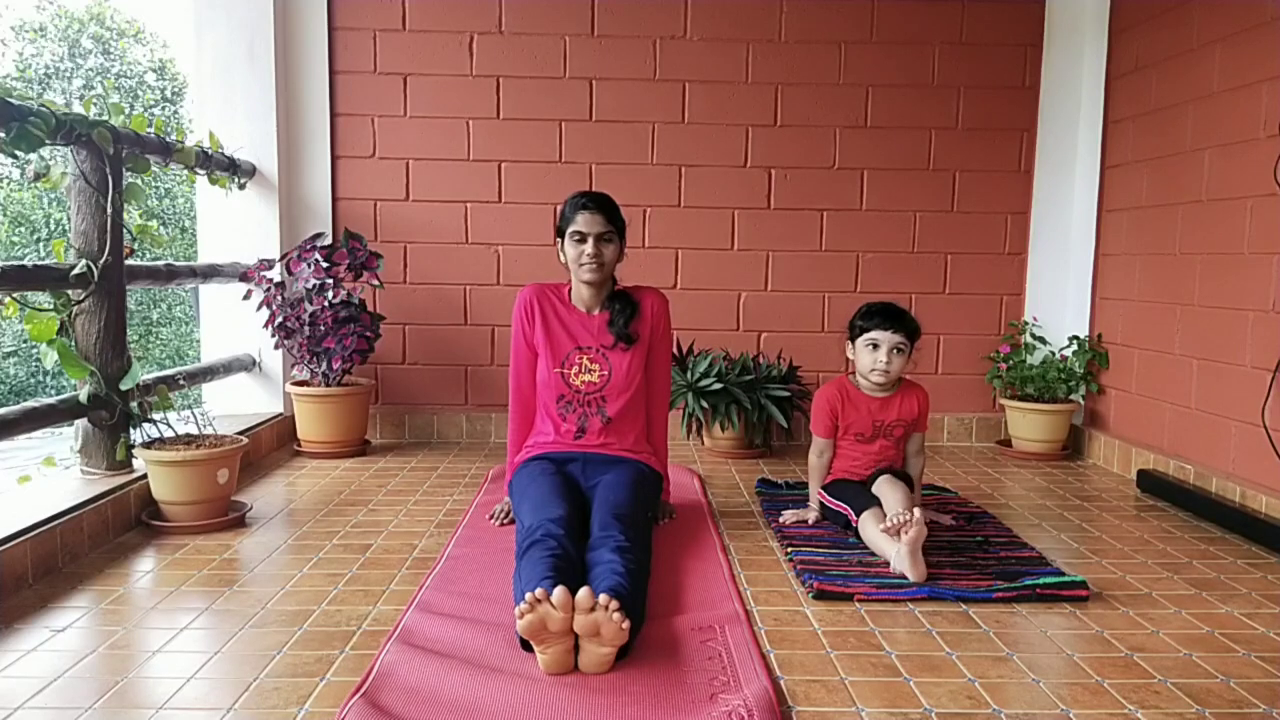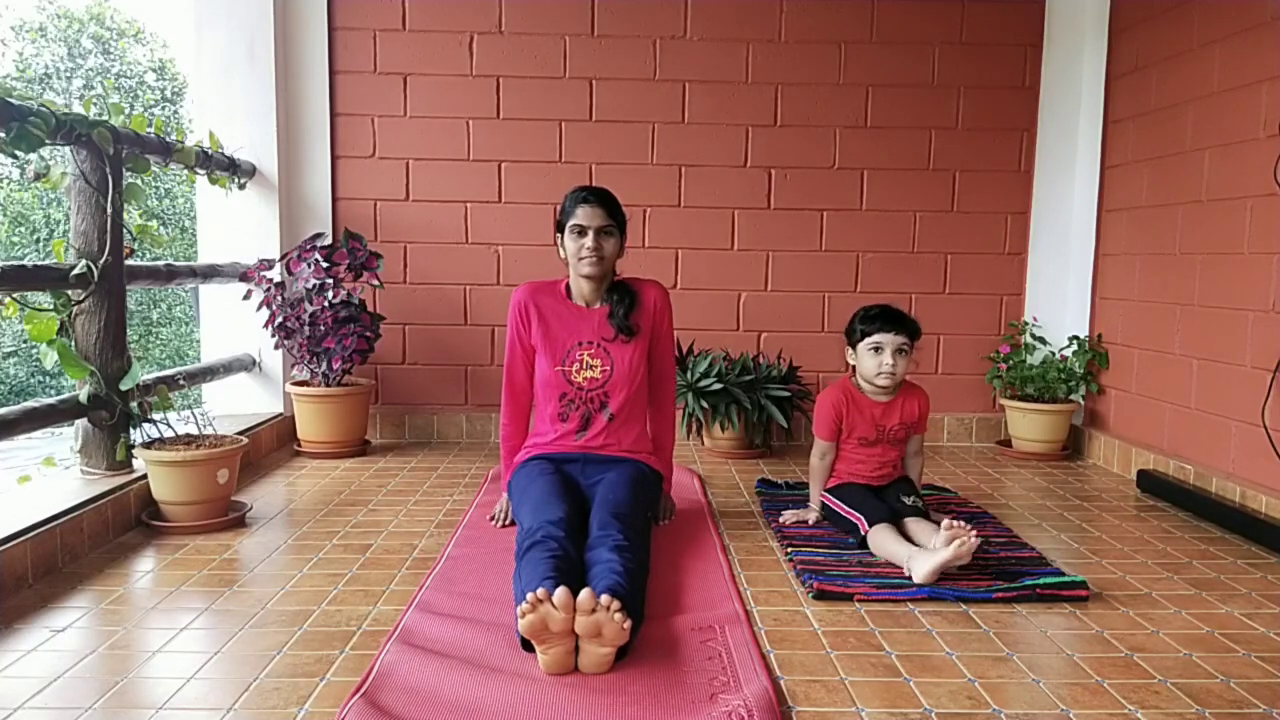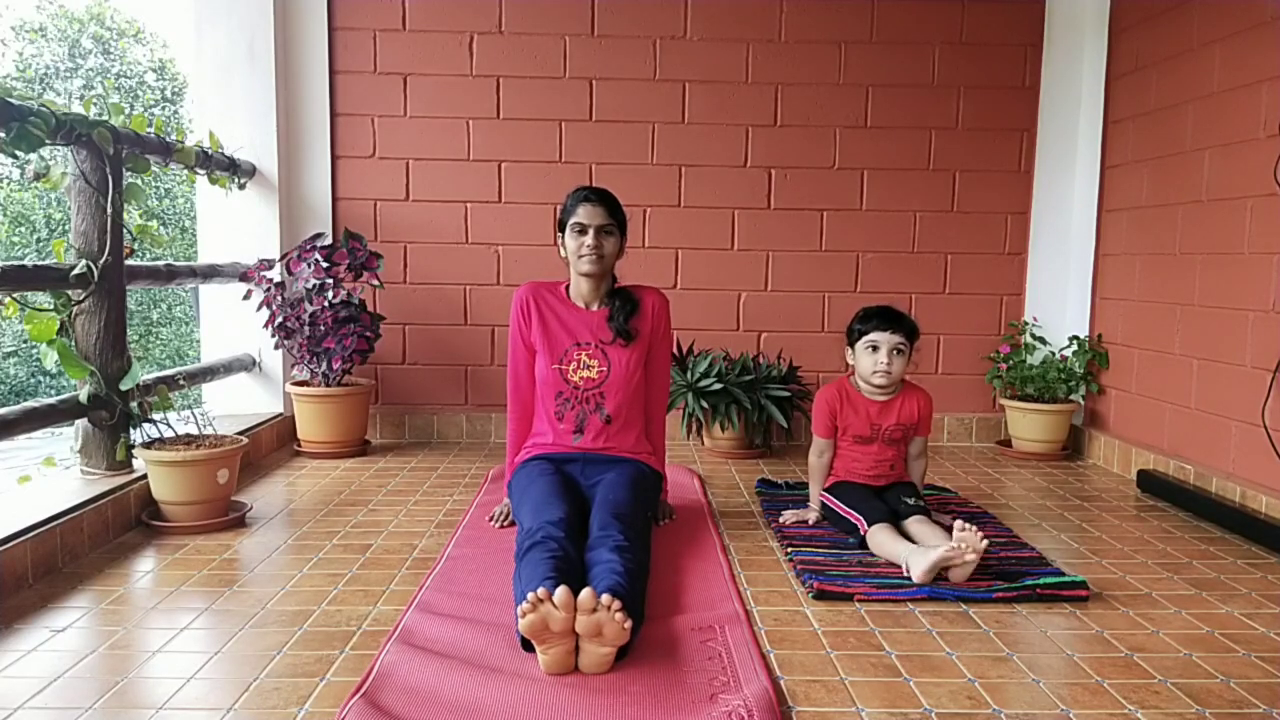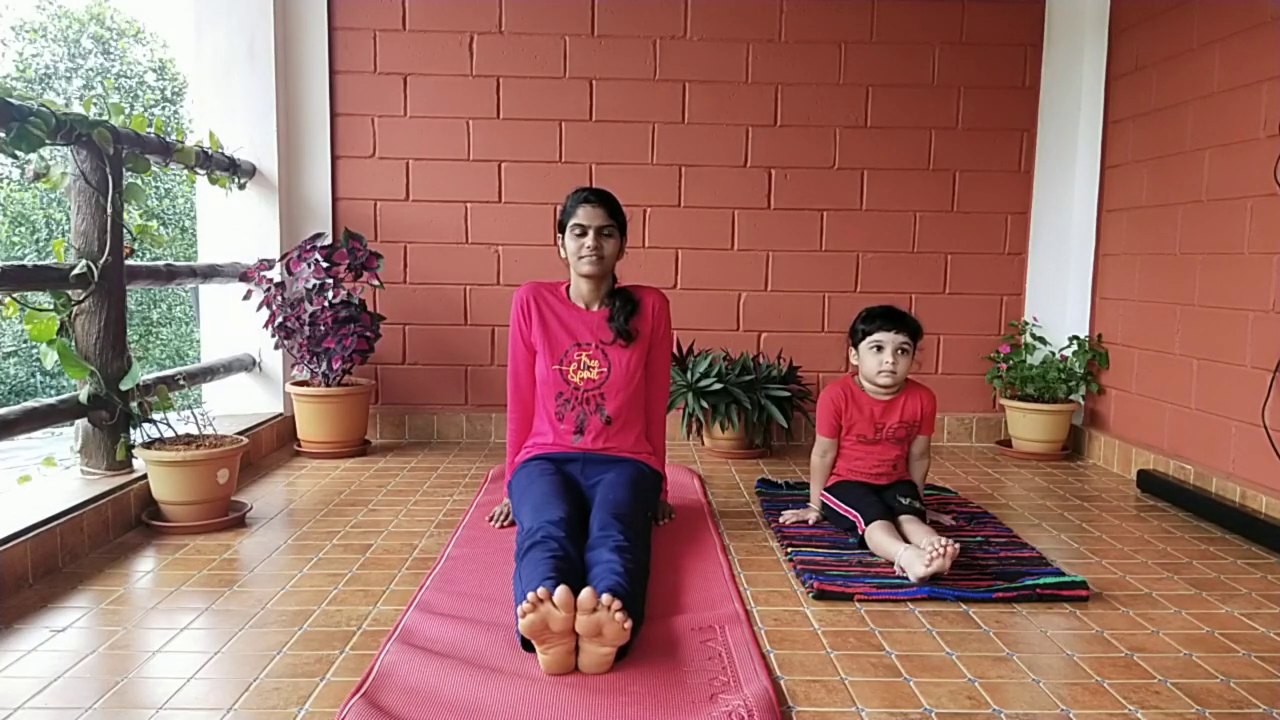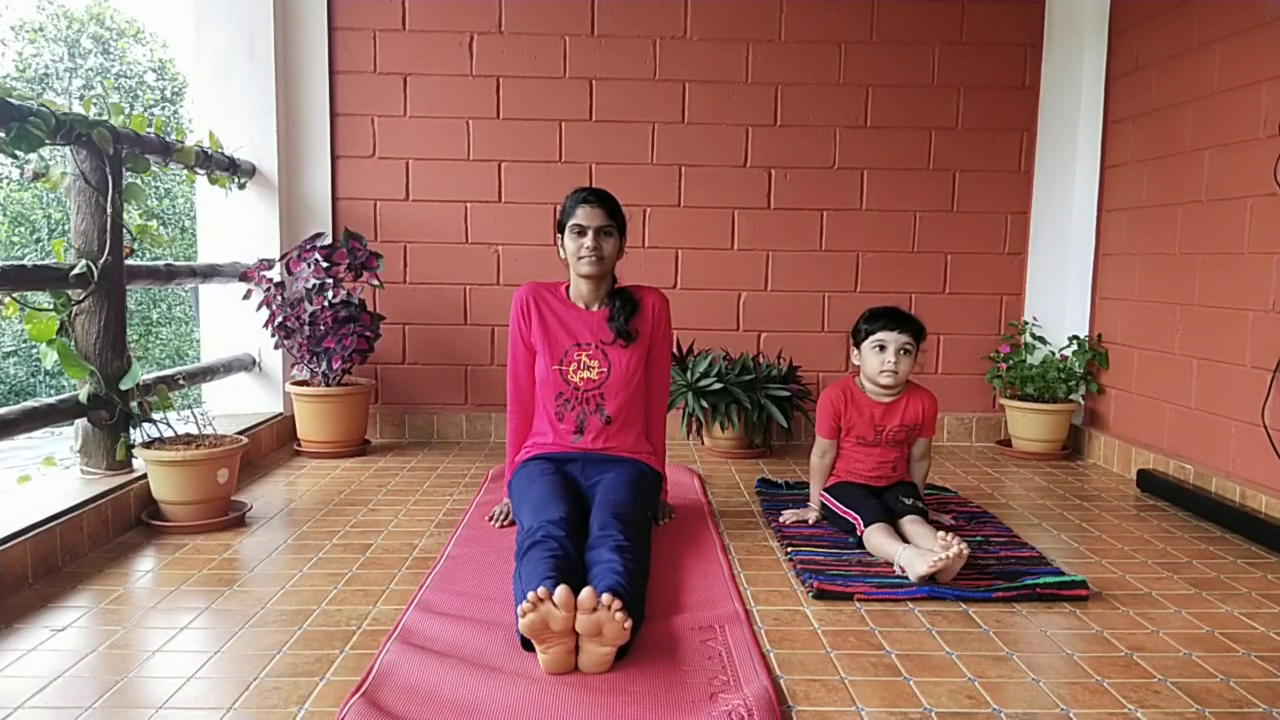
dt=1s
person 1, frame 1
left shoulder: (650, 307)
right shoulder: (534, 303)
left elbow: (658, 403)
right elbow: (522, 401)
left wrist: (660, 487)
right wrist: (514, 481)
left hip: (624, 463)
right hip: (547, 459)
left knee: (615, 532)
right knee: (548, 527)
left ankle: (608, 622)
right ankle: (546, 618)
person 1, frame 2
left shoulder: (651, 300)
right shoulder: (530, 301)
left elbow: (662, 396)
right elbow: (516, 399)
left wrist: (662, 481)
right wrist: (510, 483)
left hip: (624, 462)
right hip: (546, 460)
left knee: (614, 532)
right knee: (548, 528)
left ankle: (607, 624)
right ankle: (549, 624)
person 1, frame 3
left shoulder: (649, 306)
right shoulder: (531, 301)
left elbow: (655, 403)
right elbow: (520, 401)
left wrist: (656, 485)
right wrist: (514, 481)
left hip: (623, 463)
right hip: (546, 460)
left knee: (614, 532)
right knee: (548, 528)
left ankle: (607, 620)
right ankle: (547, 622)
person 1, frame 4
left shoulder: (649, 306)
right shoulder: (531, 301)
left elbow: (655, 405)
right elbow: (521, 402)
left wrist: (655, 484)
right wrist: (513, 483)
left hip: (623, 463)
right hip: (546, 460)
left knee: (614, 531)
right knee: (548, 528)
left ankle: (607, 622)
right ankle: (545, 621)
person 1, frame 5
left shoulder: (649, 306)
right shoulder: (530, 301)
left elbow: (656, 404)
right elbow: (519, 401)
left wrist: (656, 485)
right wrist: (513, 485)
left hip: (623, 463)
right hip: (546, 460)
left knee: (614, 531)
right knee: (548, 528)
left ankle: (609, 622)
right ankle: (546, 623)
person 2, frame 1
left shoulder: (916, 397)
right shoulder: (832, 395)
left elbow: (914, 454)
right elbow: (820, 454)
left wrist: (913, 505)
right wrist: (814, 505)
left hip: (888, 480)
right hip: (842, 484)
left knee: (888, 481)
right knee: (869, 510)
left ankle: (905, 529)
right ankle: (900, 556)
person 2, frame 2
left shoulder: (916, 399)
right shoulder: (834, 398)
left elbow: (913, 455)
right elbow: (822, 456)
left wrist: (913, 498)
right wrist: (815, 505)
left hip: (892, 483)
right hip: (844, 486)
left knee: (913, 517)
right knee: (876, 520)
left ankle: (945, 549)
right ankle: (916, 559)
person 2, frame 3
left shoulder: (918, 400)
right shoulder: (831, 396)
left elbow: (916, 457)
right elbow: (821, 454)
left wrist: (914, 497)
right wrist: (815, 504)
left hip: (894, 484)
right hip: (844, 485)
left knee: (917, 518)
right knee: (876, 520)
left ankle: (954, 556)
right ankle: (915, 557)
person 2, frame 4
left shoulder: (922, 399)
right shoulder: (836, 395)
left elbow: (919, 457)
right elbow: (823, 454)
left wrist: (916, 500)
right wrist: (815, 505)
left hip: (895, 484)
right hip: (846, 484)
left knee: (910, 516)
right knee: (875, 518)
left ankle: (935, 551)
right ankle: (908, 557)
person 2, frame 5
left shoulder: (923, 401)
right shoulder: (837, 396)
left elbow: (919, 458)
right elbow: (823, 455)
left wrist: (917, 500)
right wrist: (815, 505)
left hip: (896, 485)
right hip: (846, 485)
left knee: (912, 516)
right knee: (874, 519)
left ankle: (942, 553)
right ankle: (908, 557)
